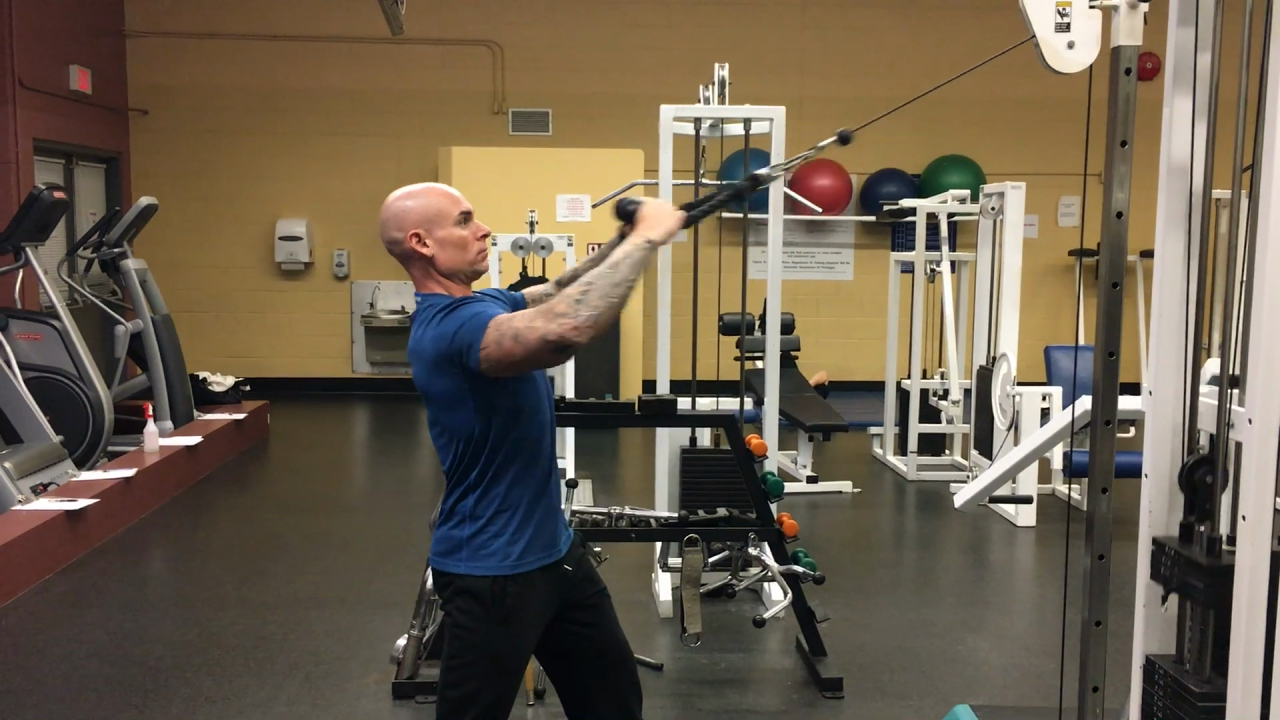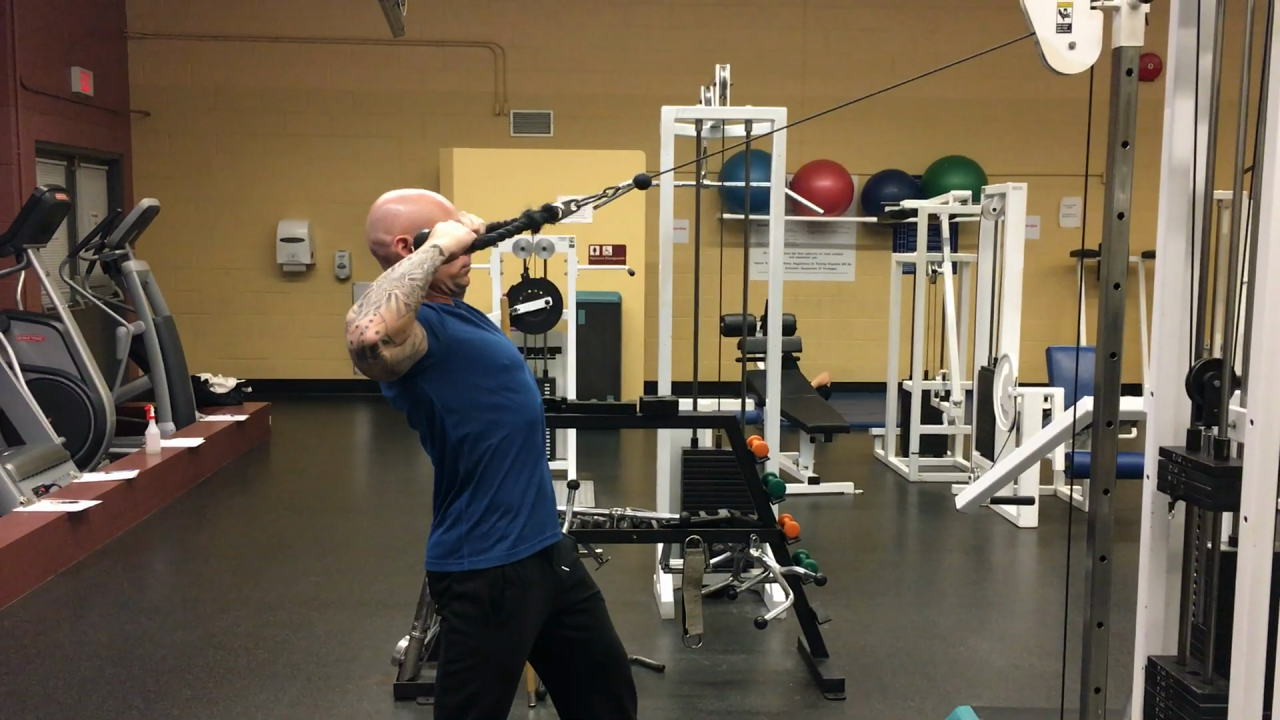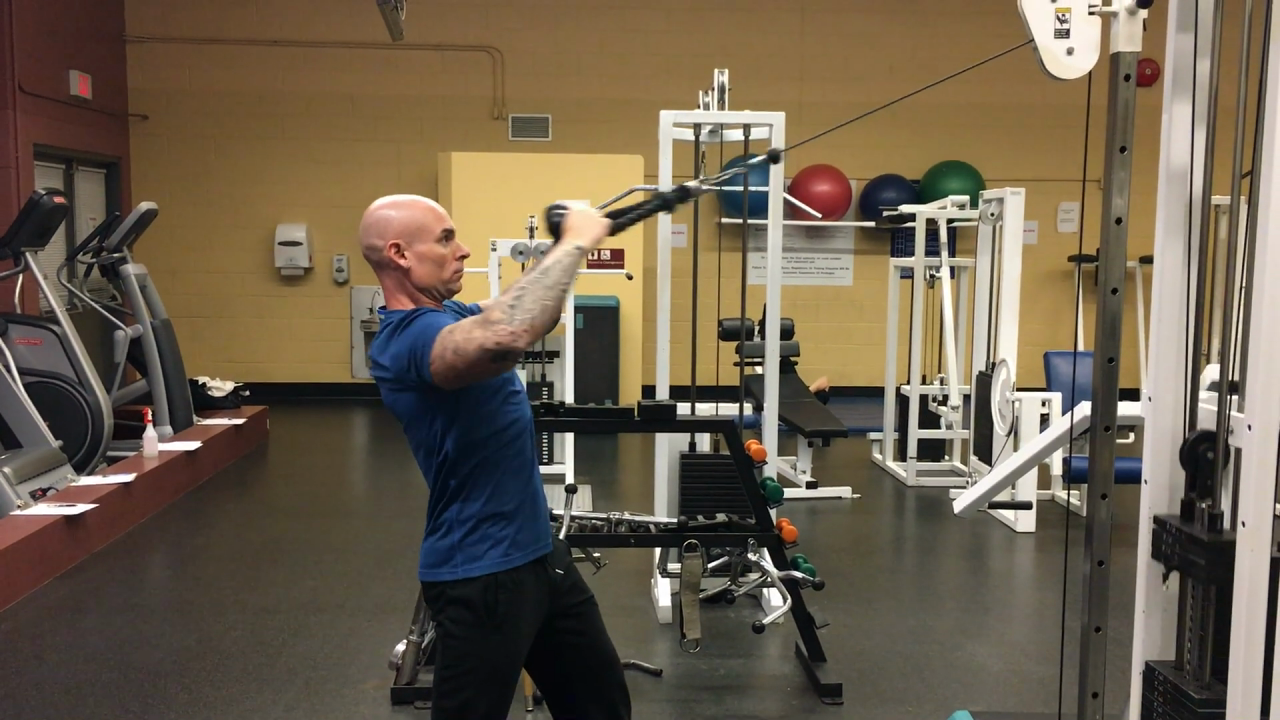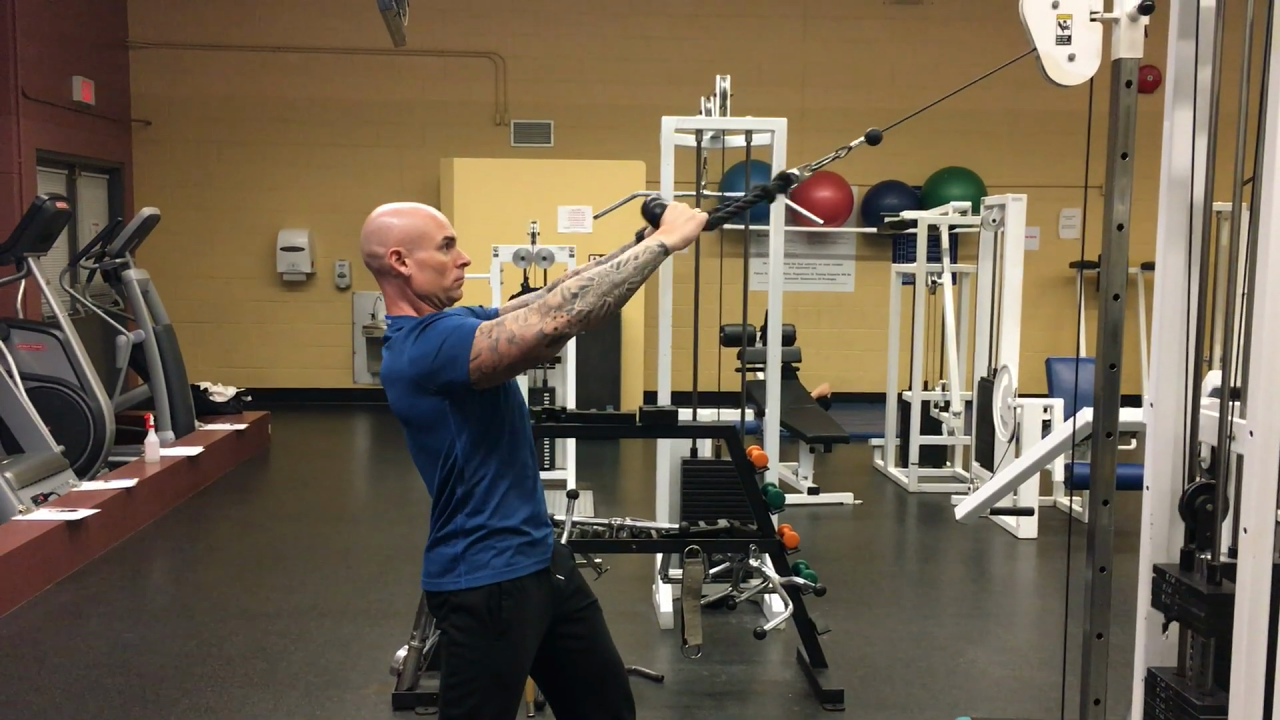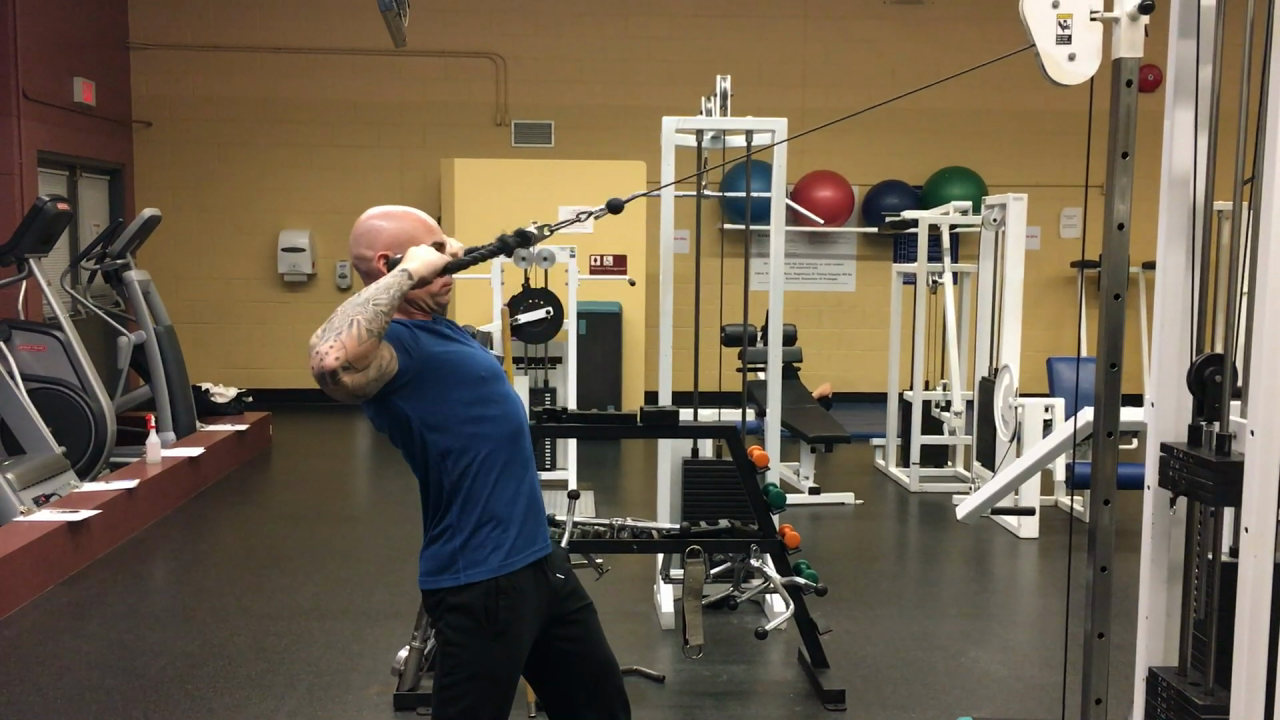
dt=0.7s
person 1, frame 1
left shoulder: (483, 304)
right shoulder: (450, 328)
left elbow: (560, 294)
right elbow: (570, 327)
left wrist: (630, 238)
right wrist: (644, 237)
left hip: (550, 547)
right hip: (492, 569)
person 1, frame 2
left shoulder: (450, 313)
right shoulder: (414, 330)
right elbow: (367, 334)
left wrist: (463, 238)
right wrist: (437, 246)
left hip: (545, 547)
right hip: (487, 567)
person 1, frame 3
left shoulder: (443, 316)
right shoulder: (409, 340)
left elbow: (500, 313)
right elbow: (507, 336)
left wrist: (571, 244)
right wrist: (575, 245)
left hip: (536, 550)
right hip: (481, 573)
person 1, frame 4
left shoulder: (447, 324)
right shoulder: (424, 347)
left elbow: (540, 305)
right elbow: (555, 319)
left wrist: (644, 241)
right wrist: (663, 242)
left hip: (538, 557)
right hip: (485, 581)
person 1, frame 5
left shoulder: (431, 328)
right shoulder: (389, 346)
right elbow: (330, 361)
left wrist: (445, 259)
right wrist: (409, 272)
left hip: (537, 557)
right hip: (481, 578)
